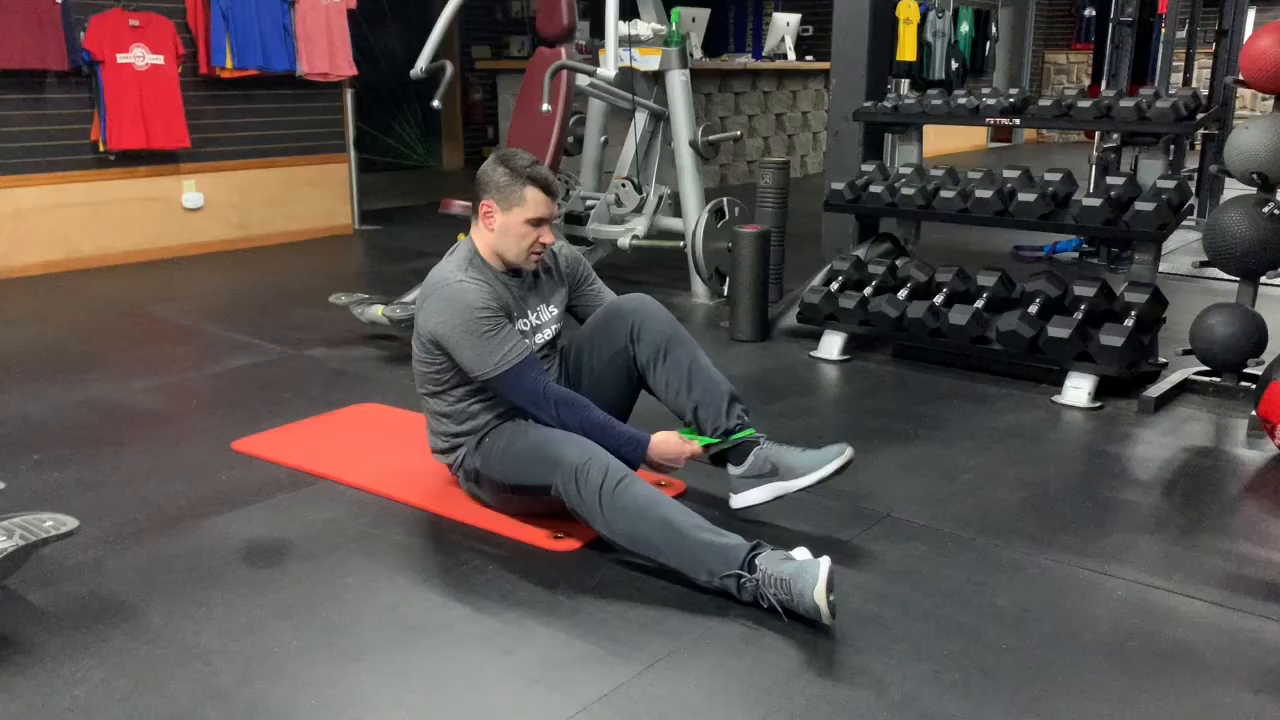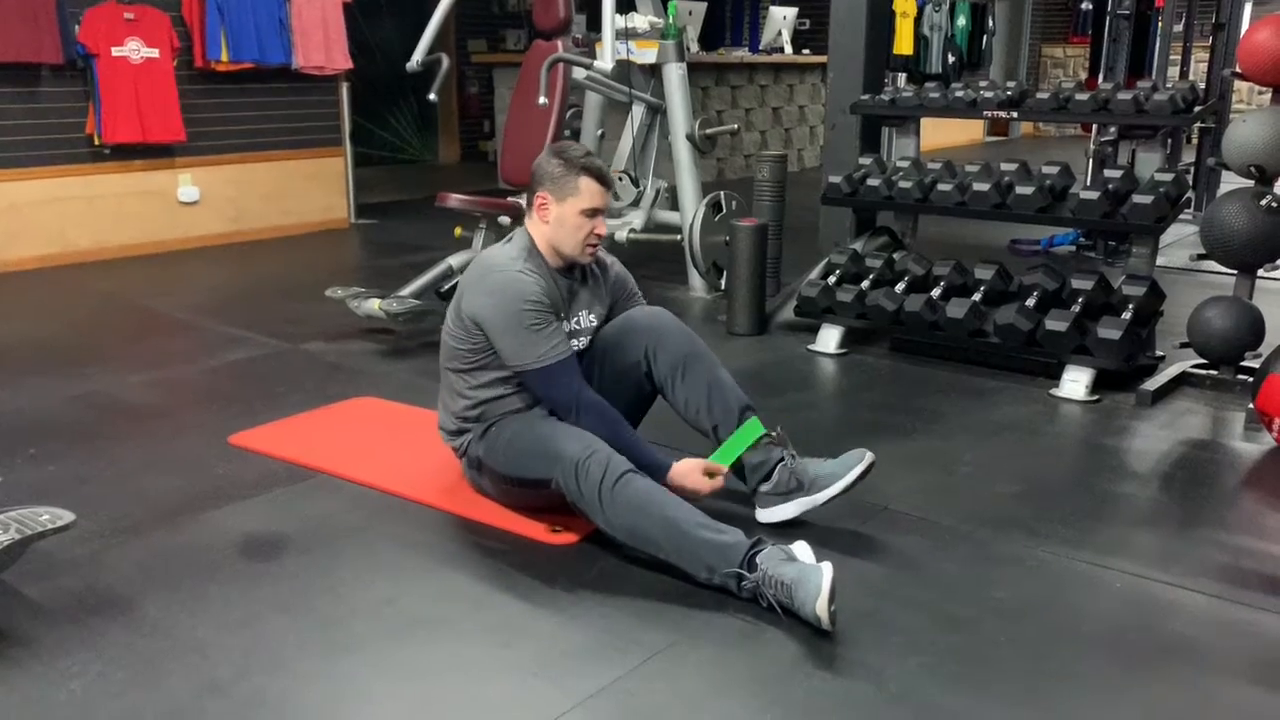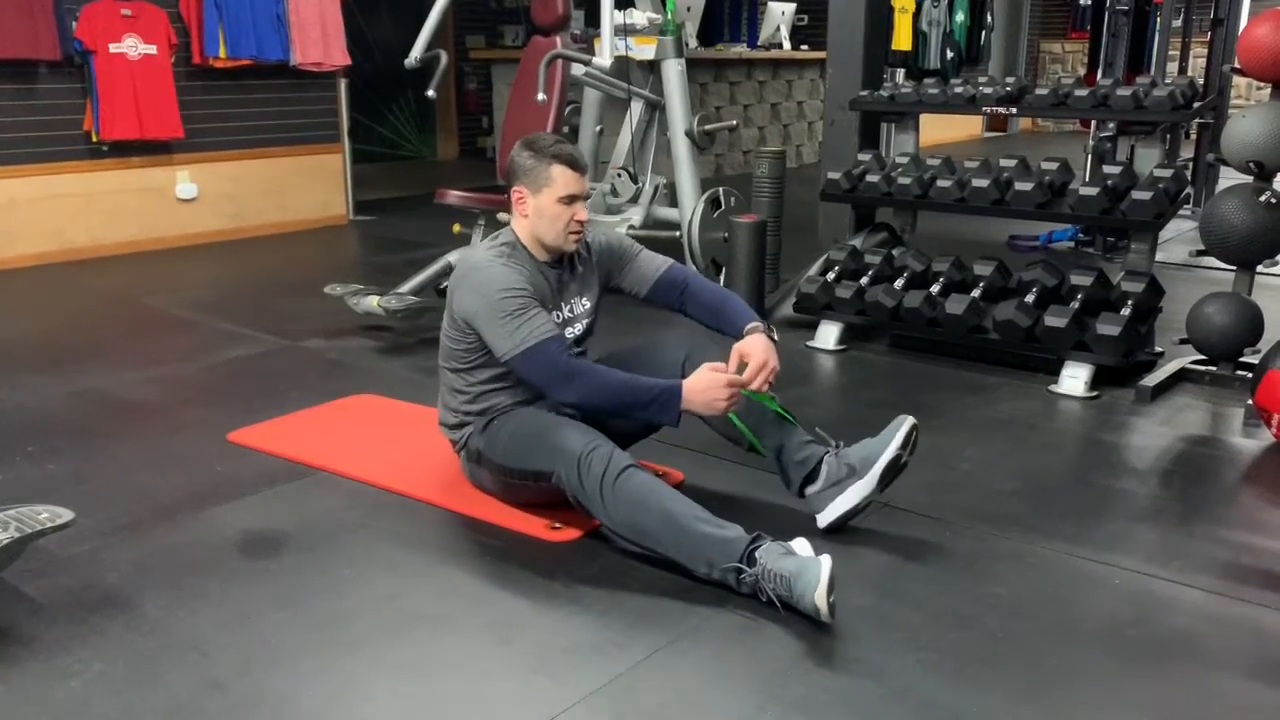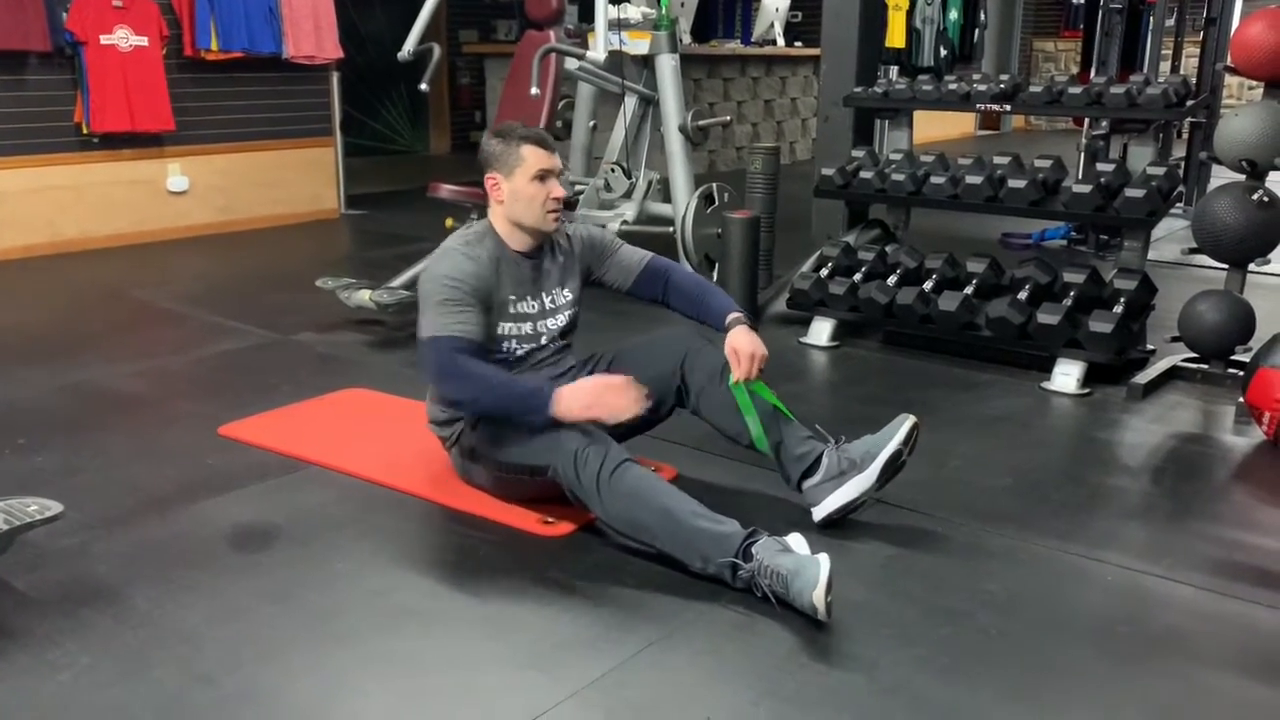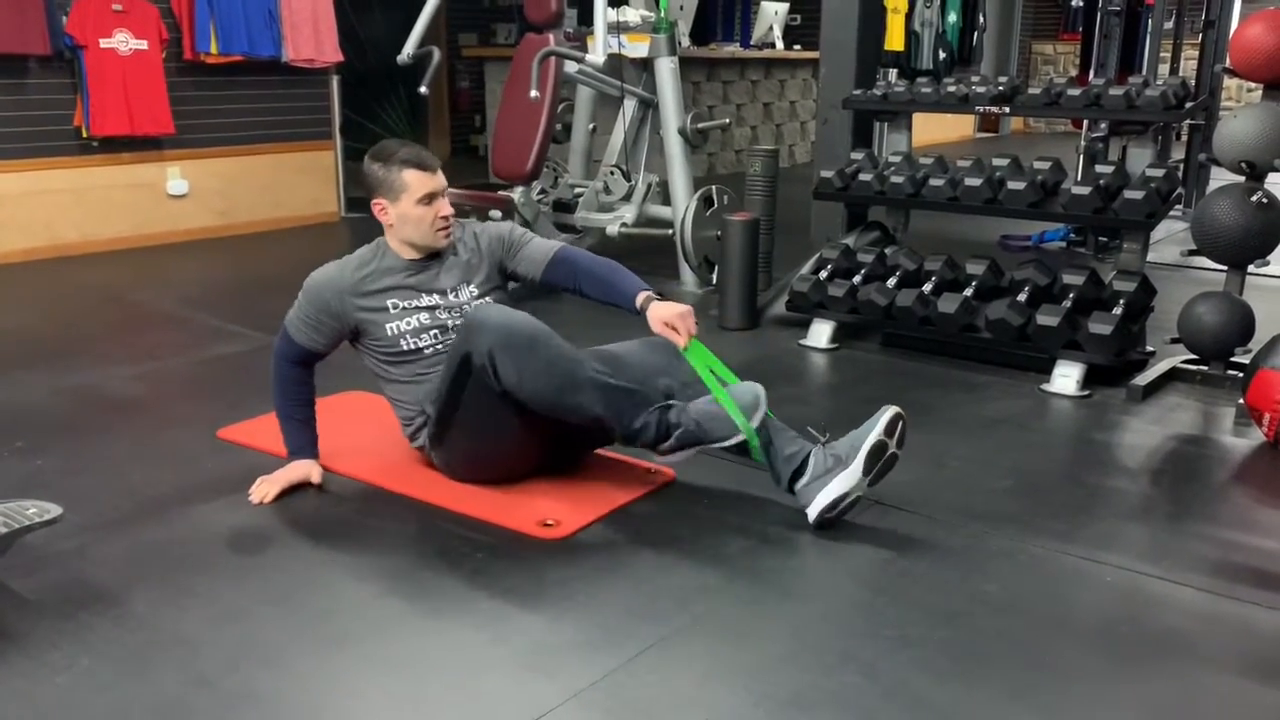
dt=0.7s
person 1, frame 1
left shoulder: (554, 260)
right shoulder: (458, 296)
left elbow: (628, 337)
right elbow: (540, 399)
left wrist: (710, 410)
right wrist: (644, 447)
right hip: (490, 443)
left knee: (638, 313)
right knee: (587, 466)
left ankle: (748, 460)
right ankle: (759, 574)
person 1, frame 2
left shoulder: (599, 269)
right shoulder: (507, 283)
left elbow: (659, 349)
right elbow: (573, 403)
left wrist: (743, 428)
right wrist: (667, 471)
right hip: (499, 434)
left knee: (655, 327)
right knee: (588, 461)
left ankle: (772, 473)
right ankle: (760, 570)
person 1, frame 3
left shoulder: (593, 247)
right shoulder: (490, 276)
left elbow: (684, 287)
right elbow: (563, 379)
left wrist: (755, 330)
right wrist: (681, 397)
left hip: (573, 399)
right hip: (499, 429)
left knee: (691, 351)
right knee: (587, 458)
left ankle: (821, 474)
right ankle: (759, 565)
person 1, frame 4
left shoulder: (574, 242)
right shoulder: (457, 269)
left elbow: (664, 278)
right elbow: (452, 378)
left wrist: (735, 323)
right wrist: (559, 400)
left hip: (565, 393)
right hip: (486, 429)
left knee: (691, 347)
right knee: (584, 454)
left ankle: (818, 469)
right ankle: (755, 562)
person 1, frame 5
left shoulder: (485, 240)
right shoulder: (341, 286)
left elbow: (571, 266)
right elbow: (292, 360)
left wrist: (646, 301)
right wrist: (302, 454)
left hip: (537, 413)
right hip: (464, 439)
left knee: (663, 355)
right knee: (494, 325)
left ankle: (807, 470)
right ankle: (662, 430)
